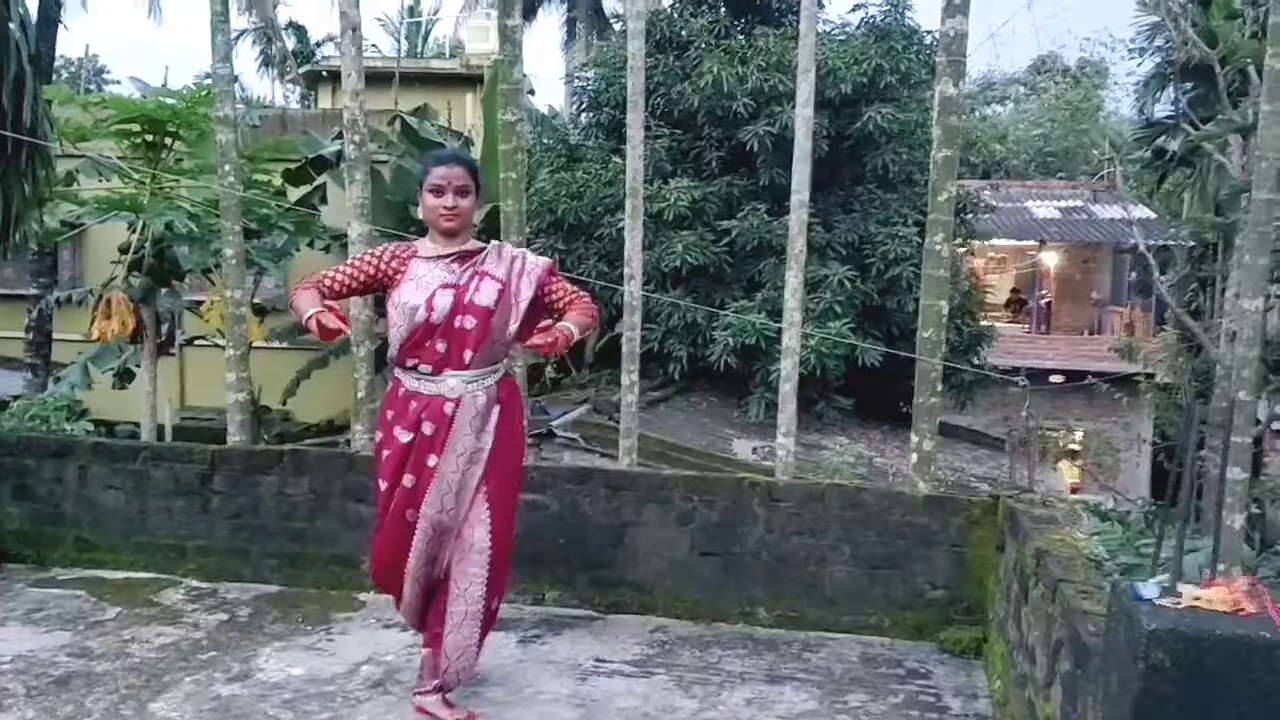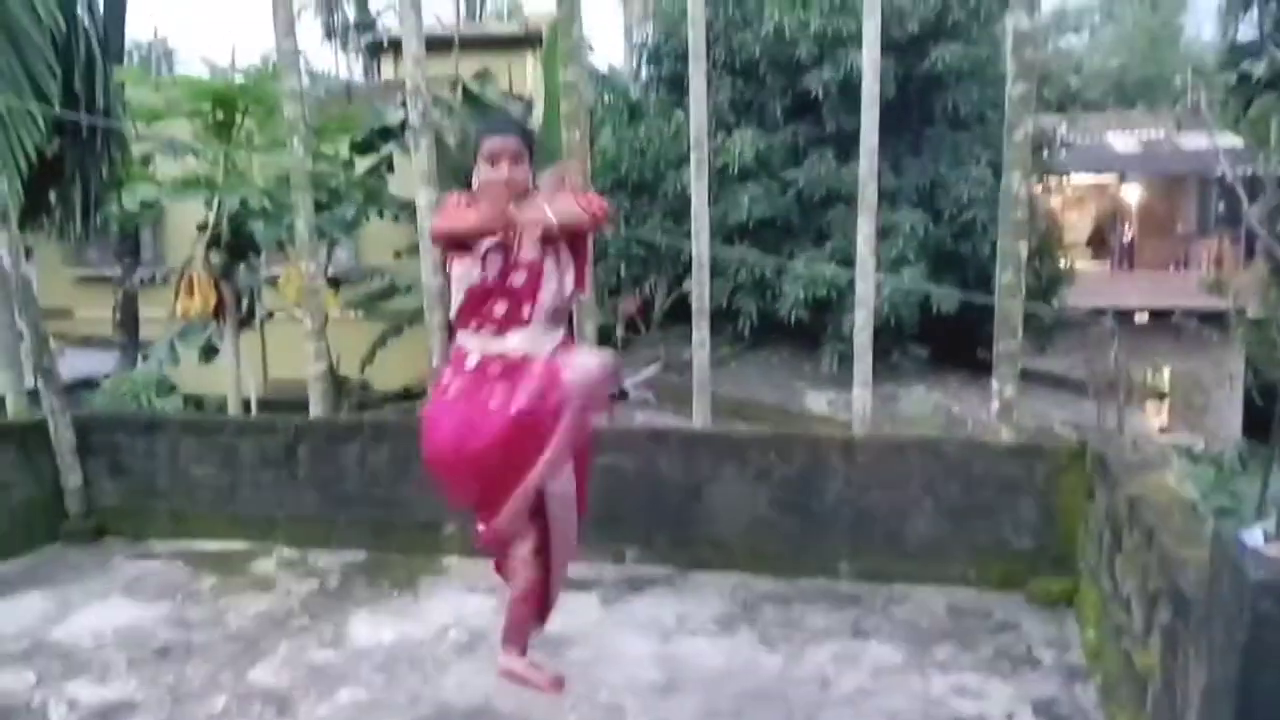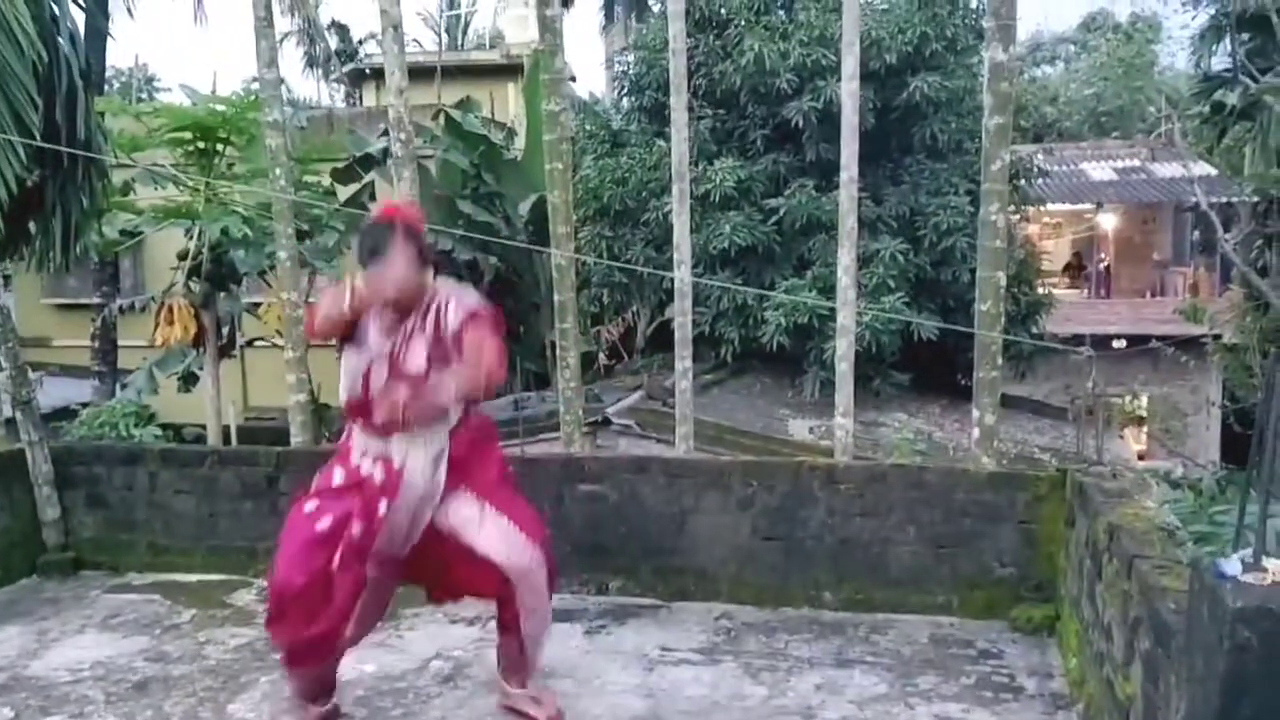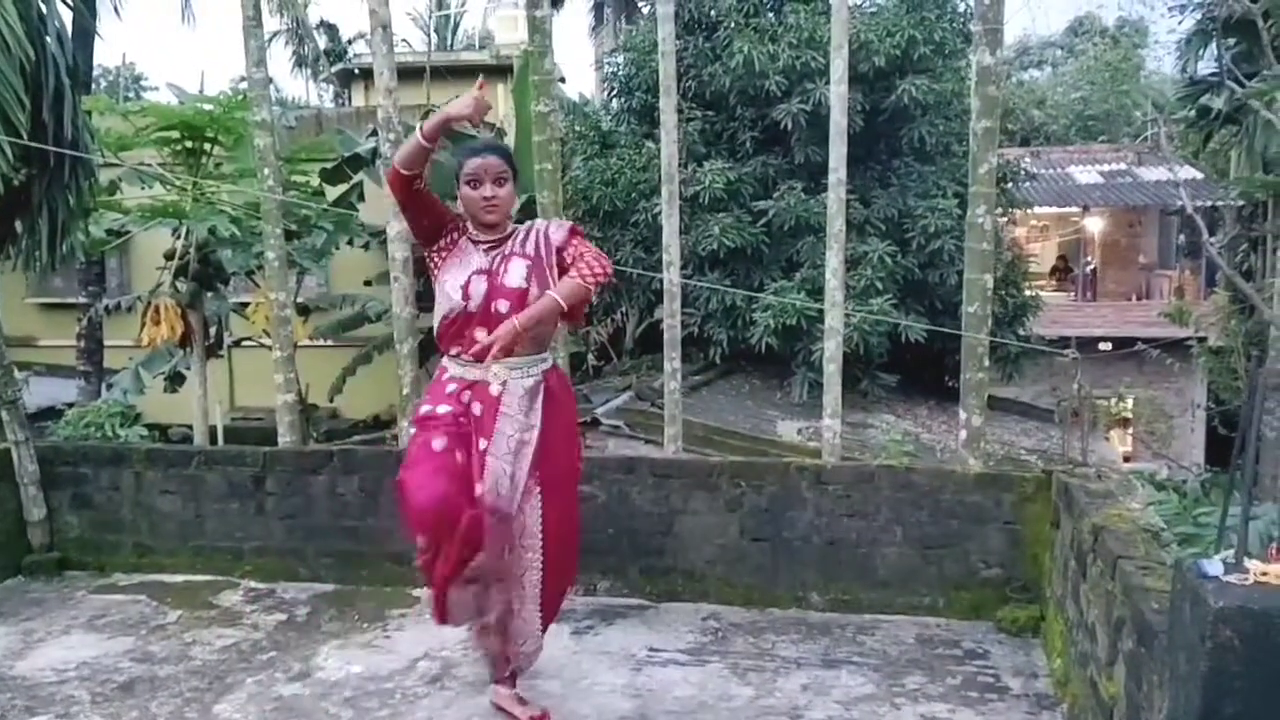
dt=1s
person 1, frame 1
left shoulder: (512, 265)
right shoulder: (395, 260)
left elbow: (582, 305)
right elbow: (309, 288)
left wrist: (564, 331)
right wrist: (316, 315)
left hip: (483, 421)
right hip: (415, 419)
left knee: (473, 547)
right knee: (409, 538)
person 1, frame 2
left shoulder: (555, 207)
right shoulder: (462, 210)
left elbow: (593, 210)
right elbow: (448, 224)
left wrist: (537, 211)
right wrist: (507, 209)
left hip: (543, 375)
right hip: (479, 375)
left knee: (552, 515)
right knee: (457, 446)
left ankle: (516, 649)
right ankle: (514, 517)
person 1, frame 3
left shoulder: (454, 304)
right shoulder: (354, 306)
left elbow: (488, 369)
right elbow: (318, 324)
left wrist: (423, 401)
right wrist: (370, 289)
left hip: (449, 458)
right hip: (368, 465)
left knee: (523, 556)
right knee: (299, 577)
person 1, frame 4
left shoulder: (547, 238)
right shoulder: (445, 239)
left elbow: (594, 268)
right elbow: (401, 177)
left wrist: (523, 322)
right wrist: (446, 118)
left hip: (533, 402)
right hip: (459, 395)
left knee: (535, 538)
right knee: (435, 499)
right ankle: (477, 609)
